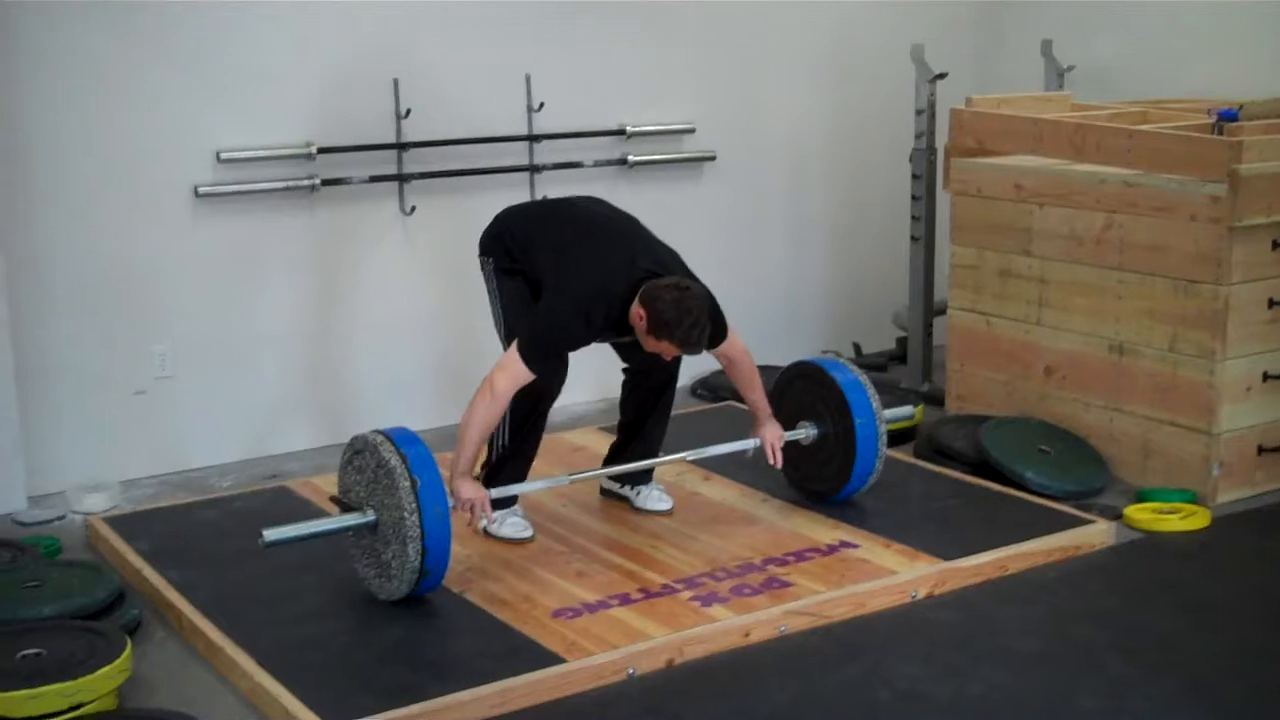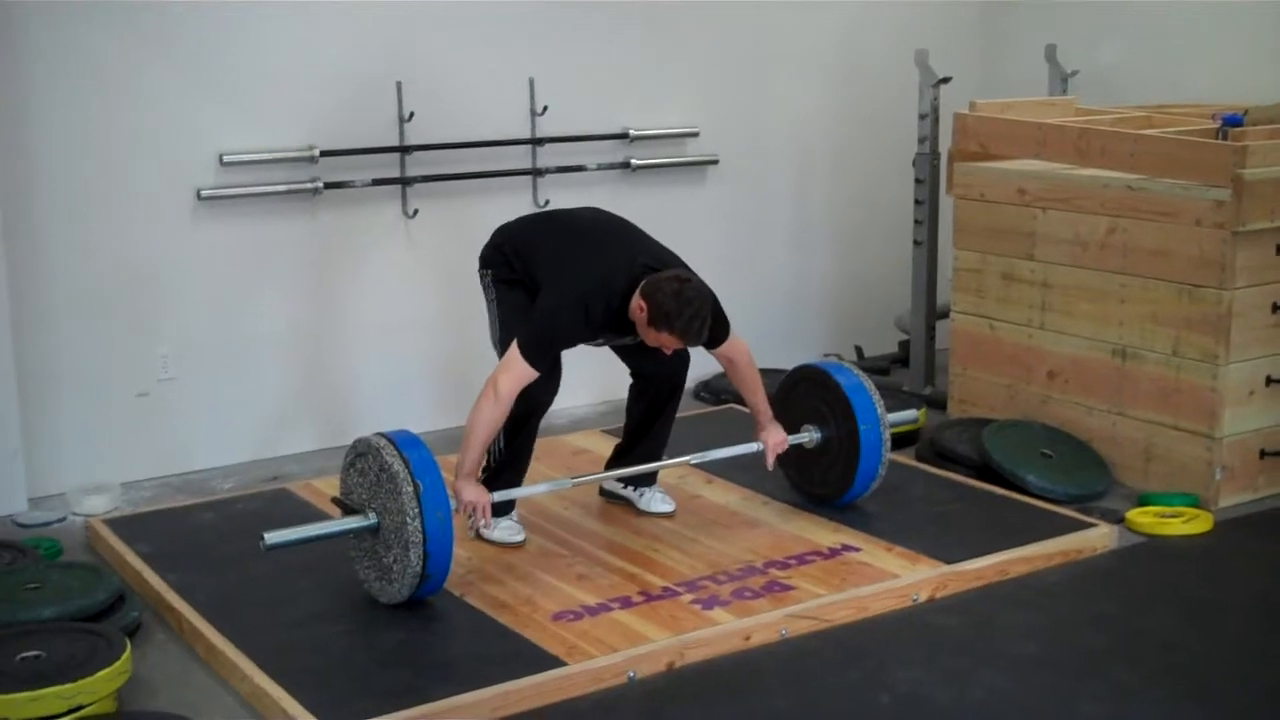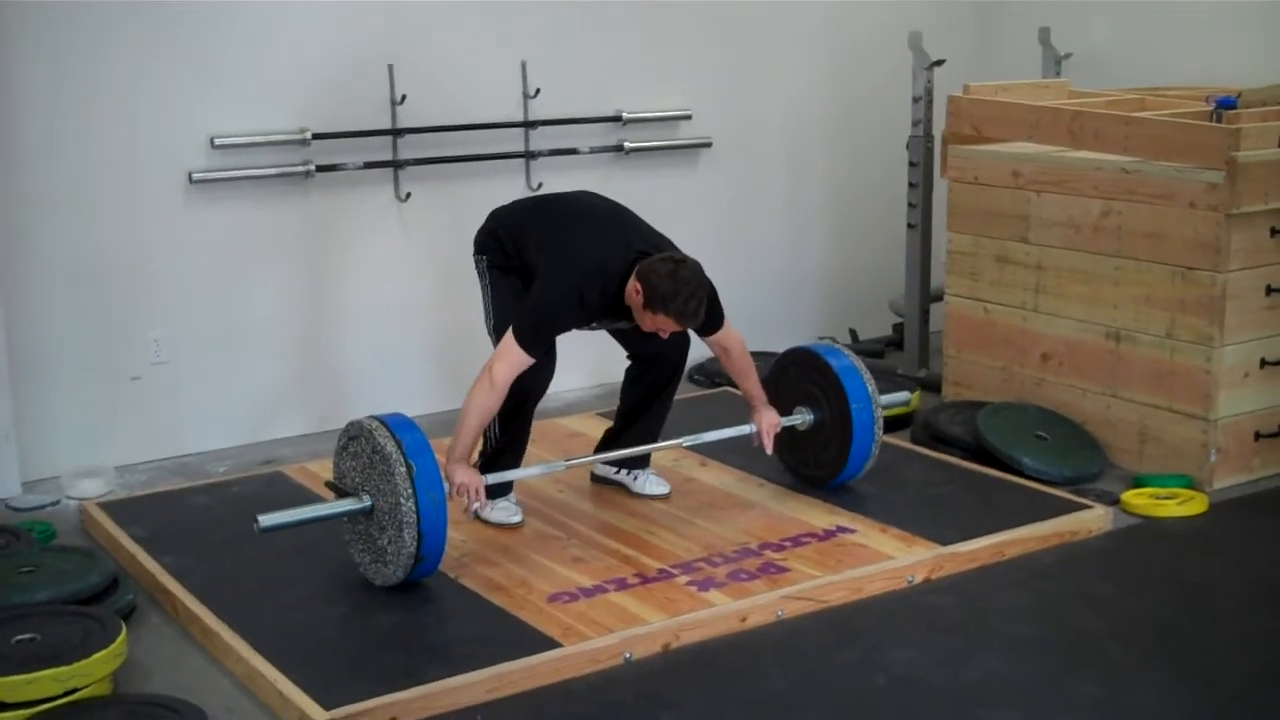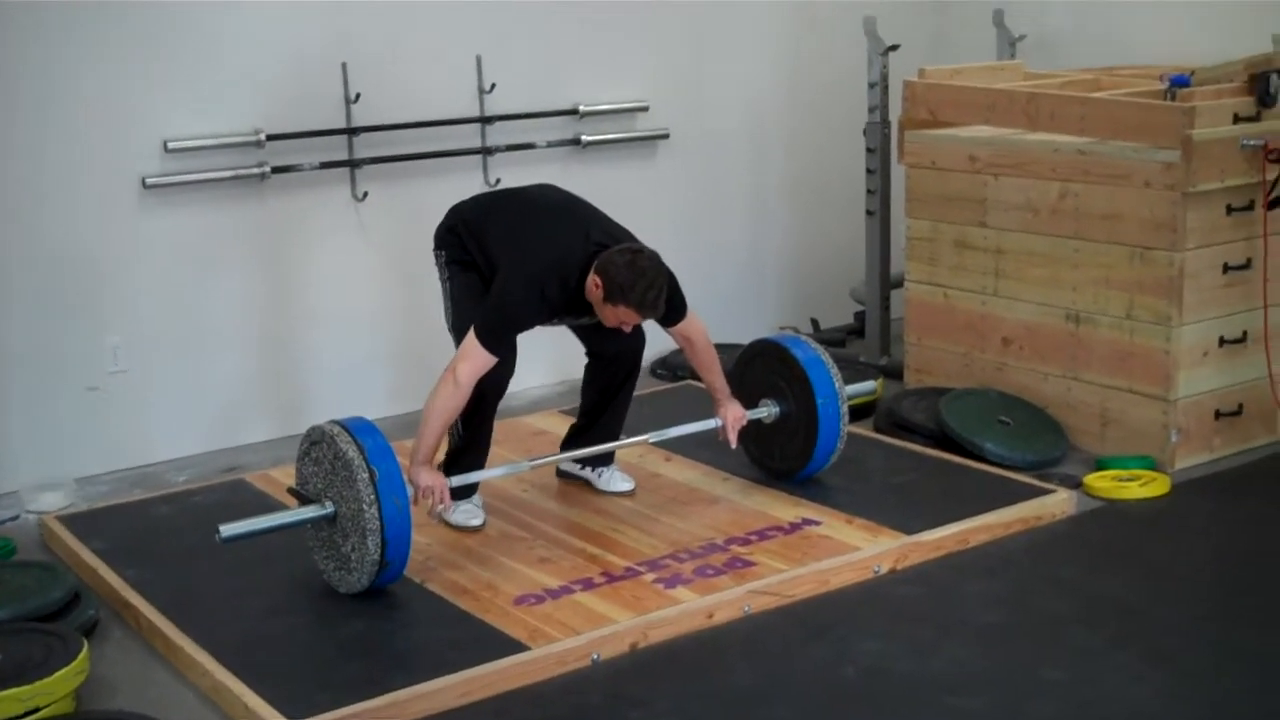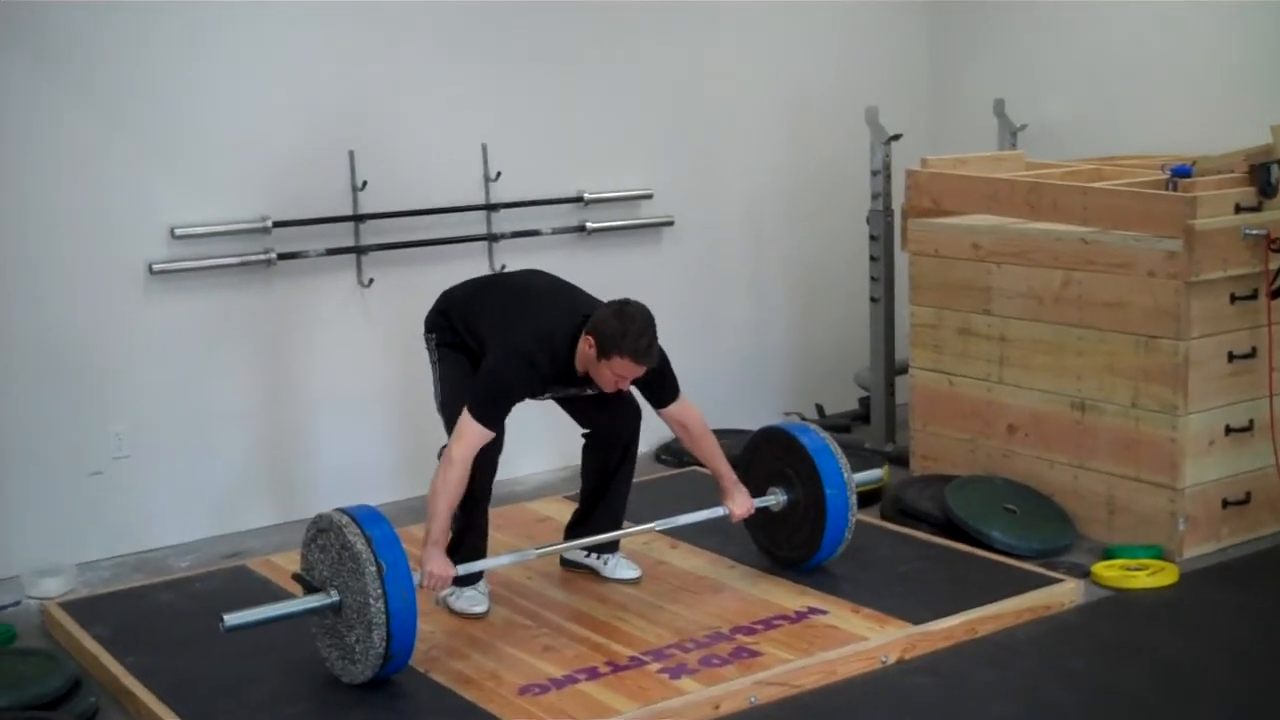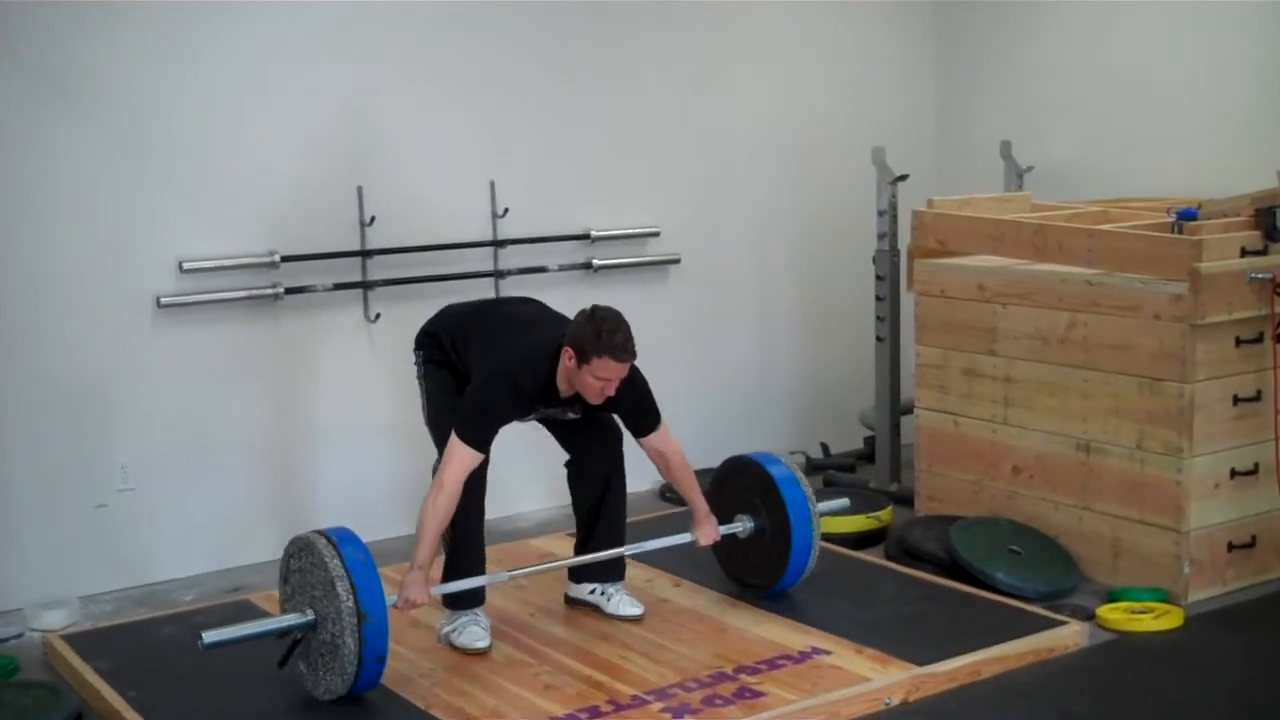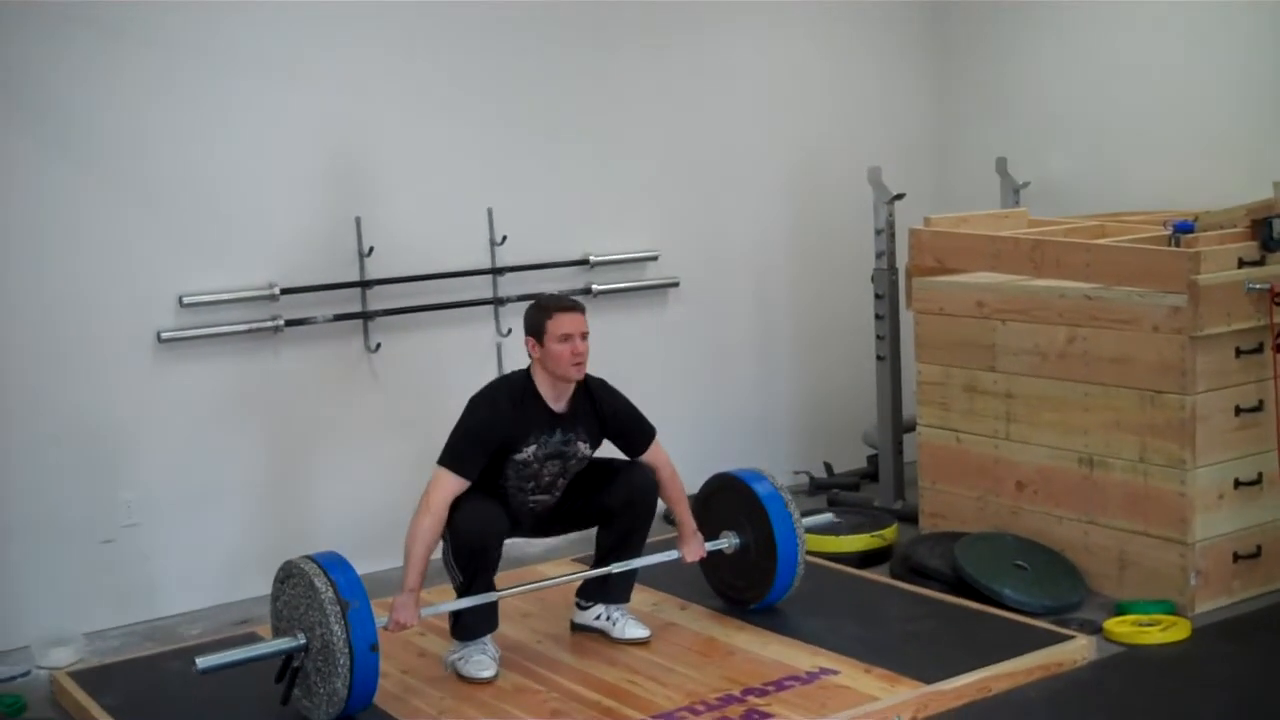
dt=0.7s
person 1, frame 1
left shoulder: (685, 299)
right shoulder: (581, 307)
left elbow: (733, 352)
right elbow: (499, 385)
left wrist: (764, 419)
right wrist: (461, 477)
right hip: (510, 252)
left knee: (656, 366)
right knee: (544, 373)
left ankle: (627, 475)
right ankle: (497, 496)
person 1, frame 2
left shoulder: (687, 297)
right shoulder: (579, 305)
left elbow: (733, 354)
right elbow: (502, 386)
left wrist: (765, 422)
right wrist: (466, 478)
right hip: (511, 267)
left knee: (668, 367)
right knee: (536, 383)
left ankle: (629, 477)
right ankle: (495, 503)
person 1, frame 3
left shoulder: (681, 283)
right shoulder: (575, 288)
left elbow: (727, 343)
right elbow: (499, 372)
left wrist: (759, 405)
right wrist: (457, 462)
right hip: (506, 252)
left knee: (671, 350)
right knee: (532, 368)
left ankle: (620, 460)
right ankle: (492, 485)
person 1, frame 4
left shoulder: (644, 275)
right shoulder: (535, 285)
left elbow: (690, 334)
right elbow: (462, 374)
left wrist: (723, 399)
right wrist: (420, 465)
right hip: (466, 246)
left knee: (624, 347)
right knee: (493, 364)
left ankle: (587, 456)
right ankle: (455, 485)
person 1, frame 5
left shoulder: (632, 350)
right shoulder: (524, 358)
left elbow: (683, 419)
right elbow: (459, 453)
left wrist: (730, 485)
right wrist: (434, 549)
right hip: (457, 333)
left knee: (620, 422)
right knee: (481, 449)
left ankle: (589, 544)
right ankle: (462, 574)
person 1, frame 6
left shoulder: (620, 377)
right shoulder: (509, 377)
left elbow: (663, 447)
right elbow: (451, 476)
left wrist: (702, 515)
right wrist: (418, 573)
right hip: (447, 358)
left knee: (602, 444)
right knee: (470, 471)
left ankle: (593, 579)
right ankle: (463, 608)
person 1, frame 7
left shoulder: (601, 399)
right shoulder: (496, 406)
left elbow: (659, 464)
right elbow: (437, 498)
left wrist: (688, 531)
right wrist: (409, 594)
left hip: (549, 498)
right hip: (486, 501)
left knee: (639, 484)
right knee: (478, 524)
left ankle: (598, 604)
right ankle: (472, 637)
